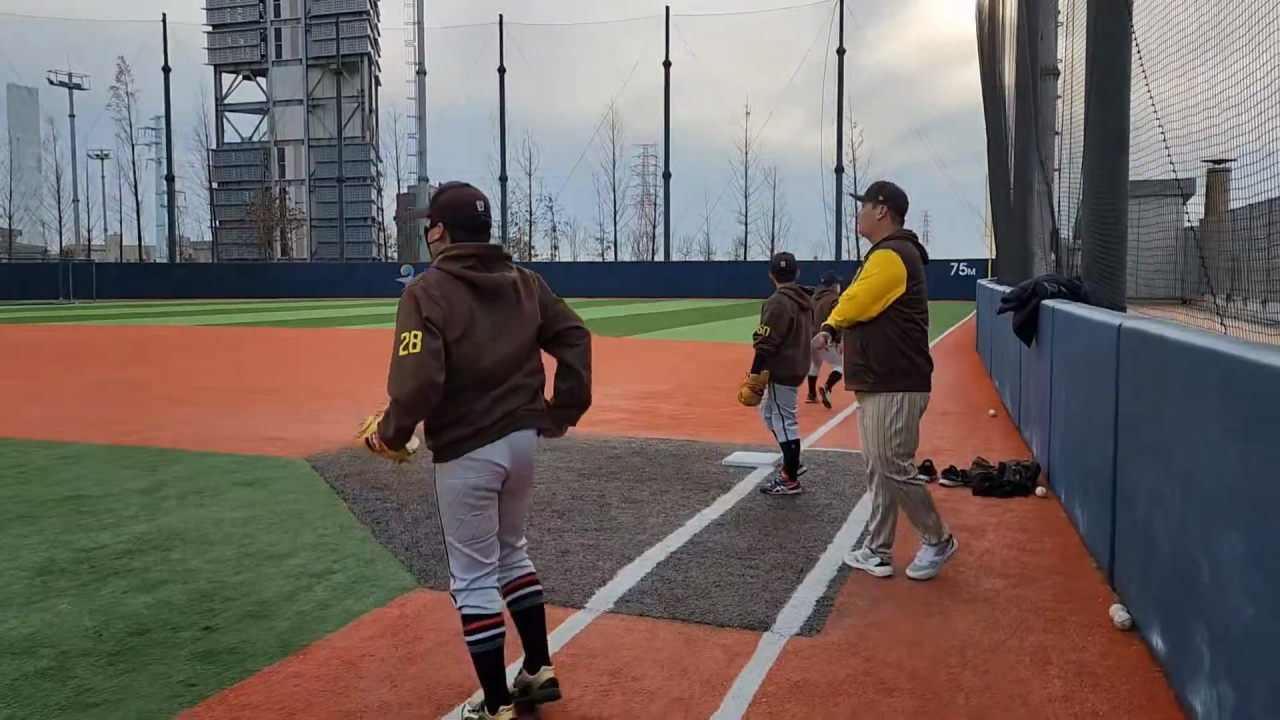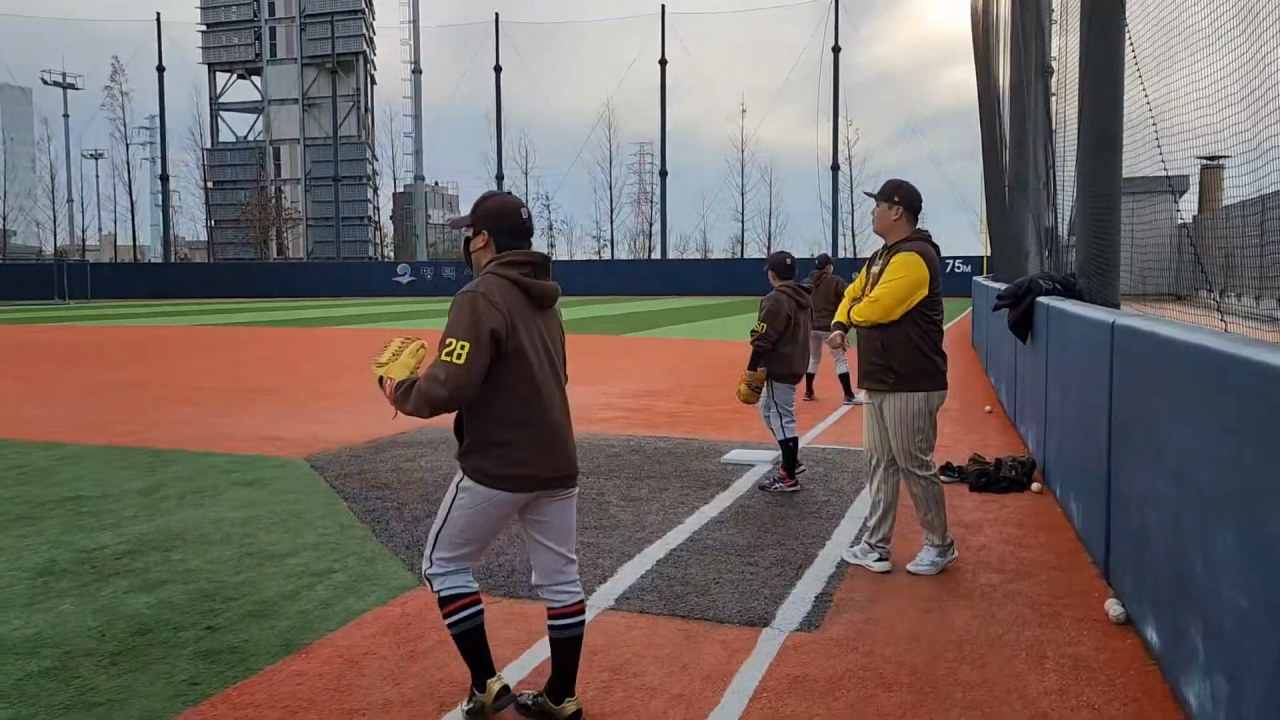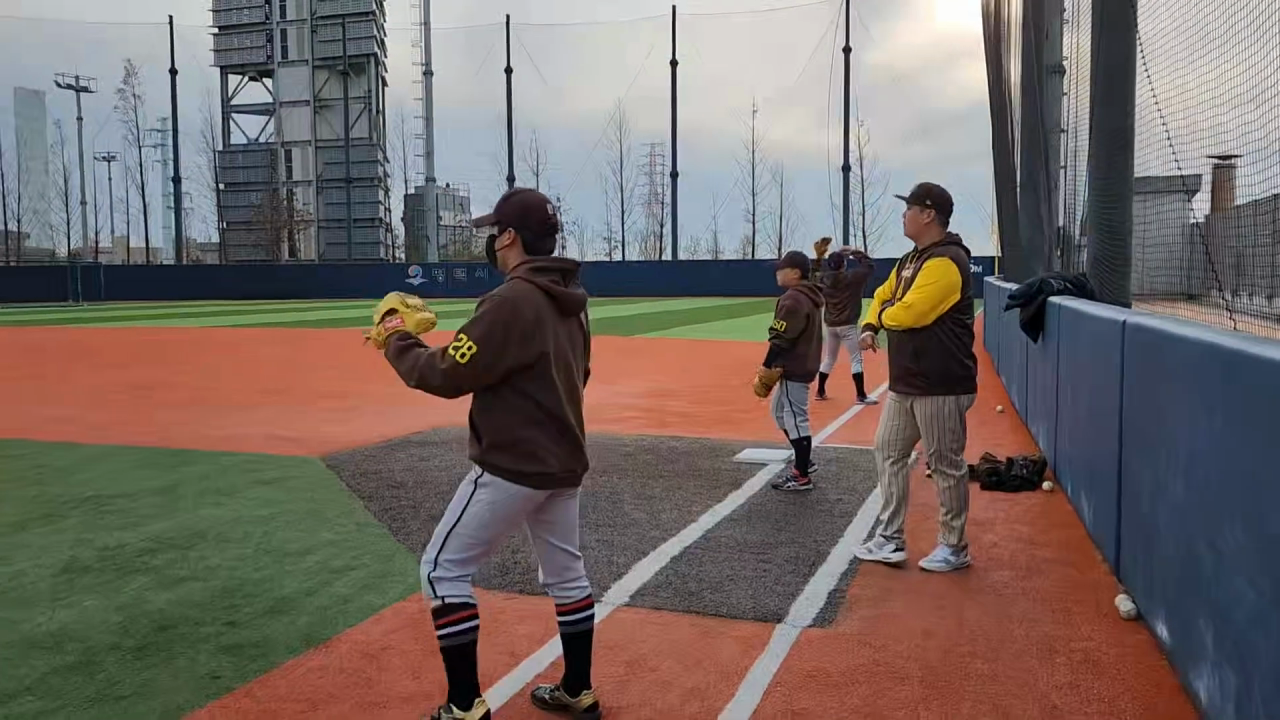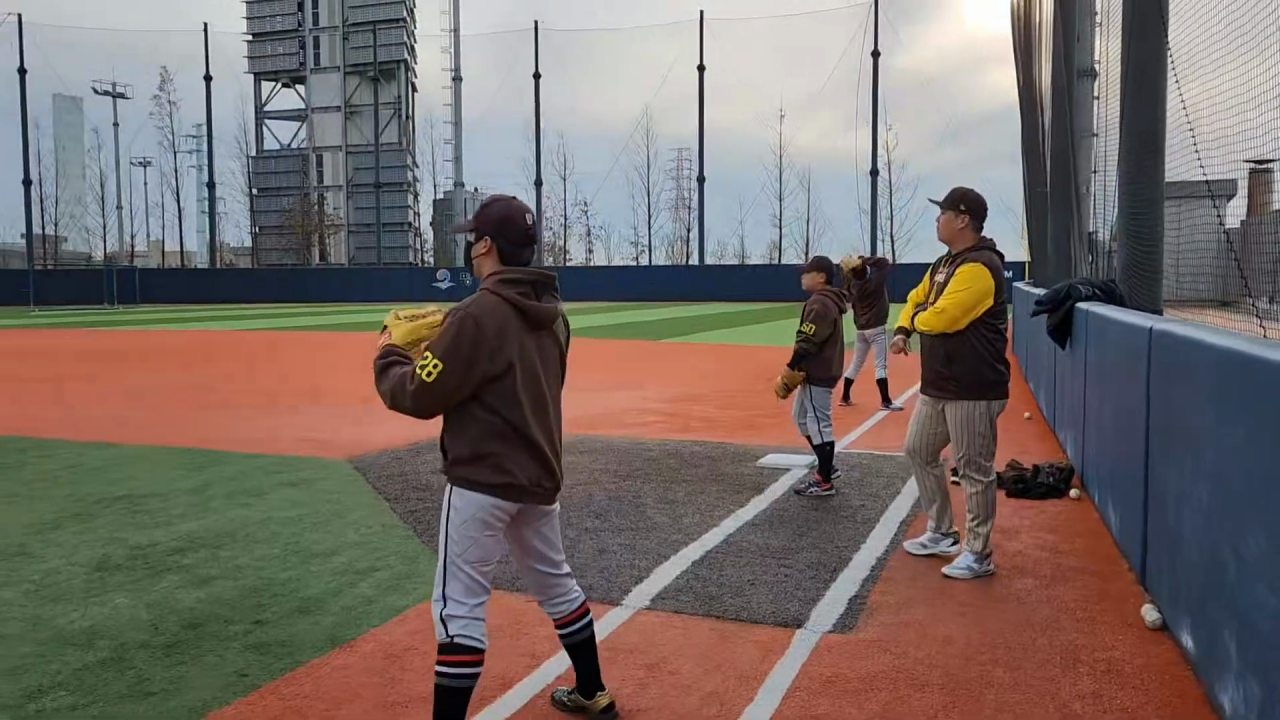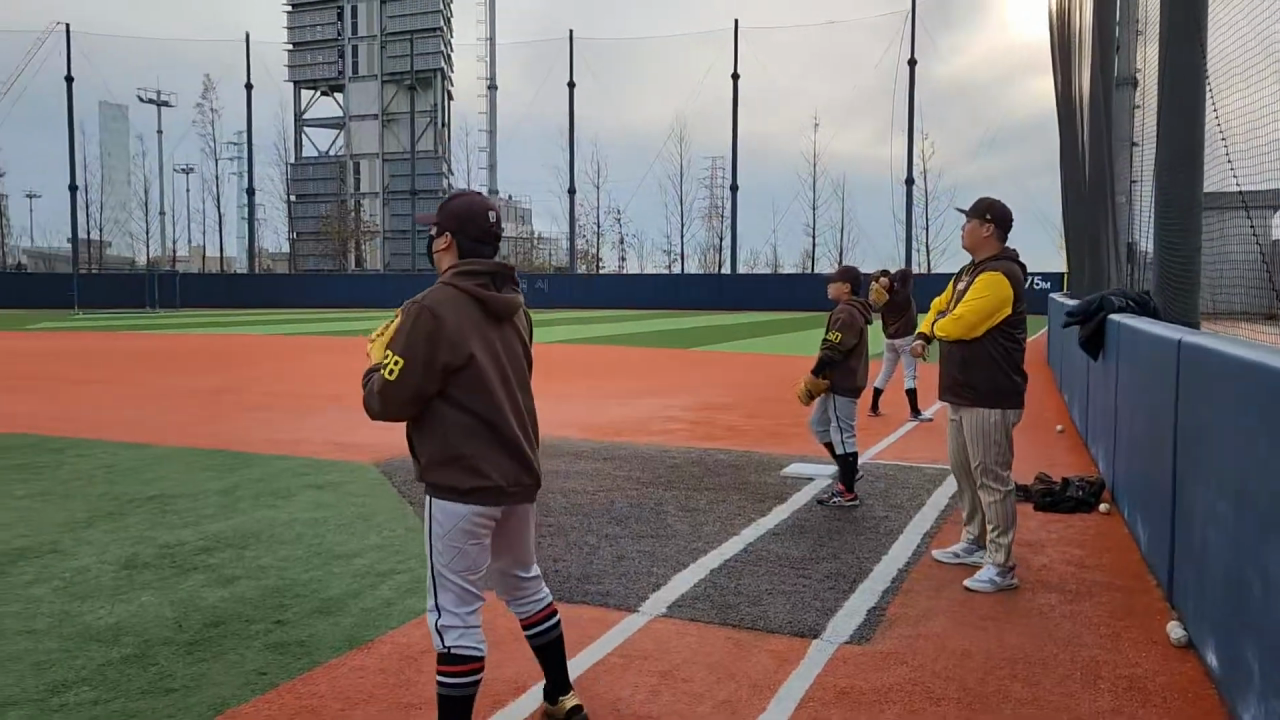
dt=0.3s
person 1, frame 1
left shoulder: (426, 291)
right shoulder: (524, 282)
left elbow: (418, 381)
right elbow: (574, 337)
left wrist: (390, 433)
right wrist: (562, 408)
left hip: (466, 451)
right hip: (523, 440)
left knee: (475, 576)
right knee: (510, 553)
right ankle: (539, 669)
person 1, frame 2
left shoulder: (481, 297)
right shoulder: (542, 299)
left elbow: (448, 388)
left wrist: (402, 391)
left hip: (494, 467)
right hip: (557, 463)
left knee: (444, 563)
right knee: (560, 578)
person 1, frame 3
left shoulder: (509, 301)
right shoulder: (571, 302)
left elbow: (447, 375)
left wrist: (399, 343)
left hip: (509, 467)
right hip: (563, 463)
left knee: (444, 569)
right knee: (567, 574)
person 1, frame 4
left shoulder: (476, 315)
right shoulder: (552, 313)
left elbow: (417, 397)
left wrist: (390, 354)
left hip: (482, 483)
right hip: (540, 478)
left knee: (459, 608)
right knee: (555, 583)
person 1, frame 5
left shoulder: (431, 308)
right shoulder: (514, 307)
left elbow: (389, 402)
left wrist: (377, 367)
left hip: (461, 485)
right hip: (519, 478)
left knee: (456, 615)
right knee: (524, 584)
person 2, frame 1
left shoulder: (891, 256)
right shoulder: (884, 255)
left elbow: (854, 307)
right elbow: (850, 304)
left wrist: (839, 316)
right wrist: (830, 328)
left hip: (896, 385)
right hip: (878, 382)
left knee: (893, 469)
right knee: (880, 468)
left ankle: (938, 541)
right ankle: (878, 551)
person 2, frame 2
left shoulder: (913, 258)
right shoulder: (880, 257)
left elbow: (875, 309)
right elbow: (854, 295)
left wrist: (853, 313)
right wrist: (840, 325)
left hip: (911, 384)
right hip: (879, 381)
left knee: (916, 466)
right knee: (881, 463)
left ankle: (940, 546)
right ankle: (875, 546)
person 2, frame 3
left shoulder: (946, 262)
right shoulder: (910, 260)
left elbow: (909, 313)
right elbow: (883, 296)
left wrist: (883, 314)
right wrist: (870, 327)
left hip: (941, 386)
right hip: (905, 383)
left knee: (946, 466)
right knee: (889, 454)
left ankle: (954, 547)
right ankle: (890, 540)
person 2, frame 4
left shoulder: (980, 267)
right shoulder: (944, 264)
left elbow: (940, 318)
right elbow: (916, 300)
left wrist: (916, 319)
right wrist: (903, 330)
left hip: (973, 389)
right hip: (937, 386)
left knee: (974, 470)
right knee: (918, 453)
left ankle: (978, 554)
right ankle: (941, 533)
person 2, frame 5
left shoulder: (999, 276)
right shoulder: (969, 272)
left elbow: (957, 325)
right elbow: (940, 308)
left wrist: (936, 326)
right wrist: (922, 336)
left hip: (990, 399)
right hip: (961, 394)
left knee: (992, 480)
right knee: (964, 473)
left ankle: (1001, 566)
right ankle: (974, 543)
person 3, frame 1
left shoulder: (777, 302)
right shoulder: (803, 301)
left elbow: (765, 343)
left wrist: (754, 374)
left hip: (781, 371)
right hip: (795, 368)
left knee: (784, 421)
right knee: (769, 412)
left ankle: (790, 480)
right ankle: (792, 463)
person 3, frame 2
left shoulder: (775, 300)
right shoulder: (801, 299)
left elbow: (763, 339)
left wrist: (751, 370)
left hip: (780, 369)
right hip: (792, 365)
left knee: (782, 419)
right knee: (768, 410)
left ankle: (789, 477)
right ankle: (791, 462)
person 3, frame 3
left shoulder: (792, 299)
right shoulder: (810, 298)
left elbow: (781, 337)
left wrist: (766, 367)
left hip: (793, 368)
right hip: (802, 365)
left knee: (795, 418)
right knee: (781, 412)
left ankle: (801, 476)
right ankle: (803, 461)
person 3, frame 4
left shoulder: (819, 303)
right shoulder: (829, 302)
left elbow: (808, 342)
left wrist: (790, 367)
right wrist: (798, 368)
left hip: (817, 374)
right hip: (816, 371)
left knee: (819, 424)
right knee: (803, 418)
left ankle: (824, 482)
right ankle: (826, 467)
person 3, frame 5
left shoulder: (845, 312)
right shoulder: (853, 311)
left elbow: (834, 350)
left wrist: (814, 373)
right wrist: (821, 376)
left hip: (842, 383)
right hip: (839, 381)
left knee: (842, 434)
right knee: (819, 424)
left ankle: (847, 492)
right ankle: (848, 472)
